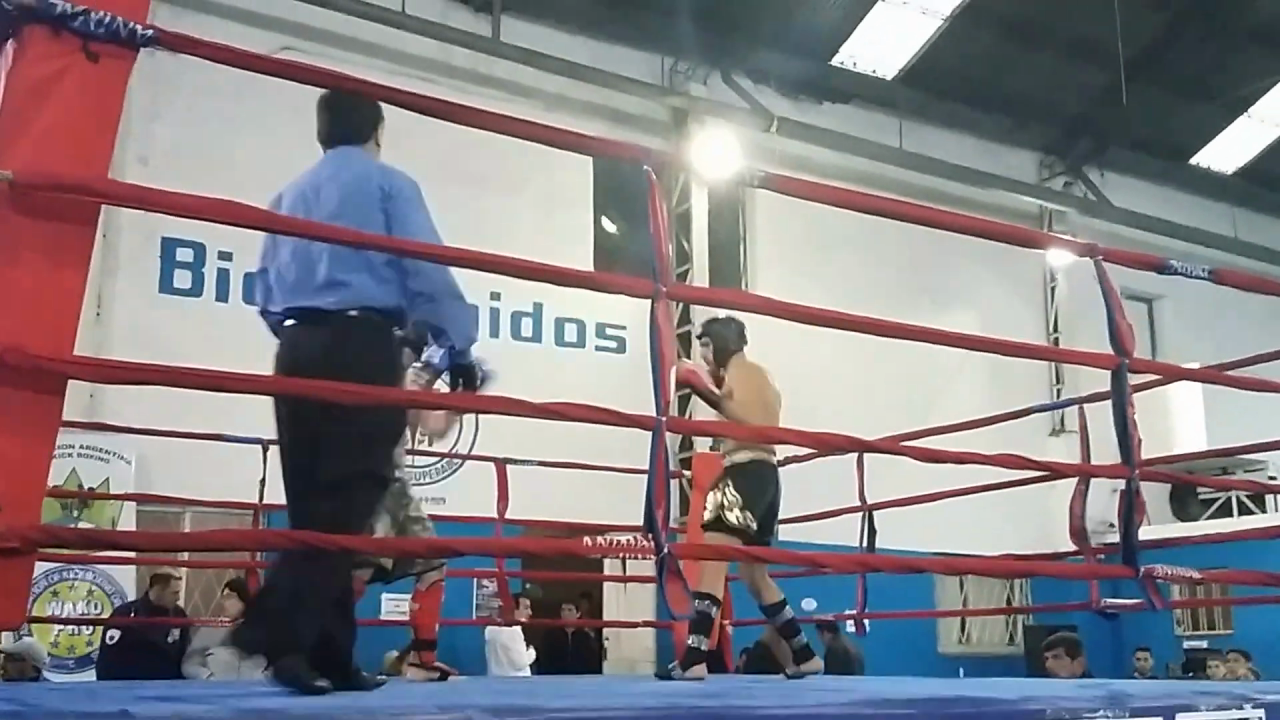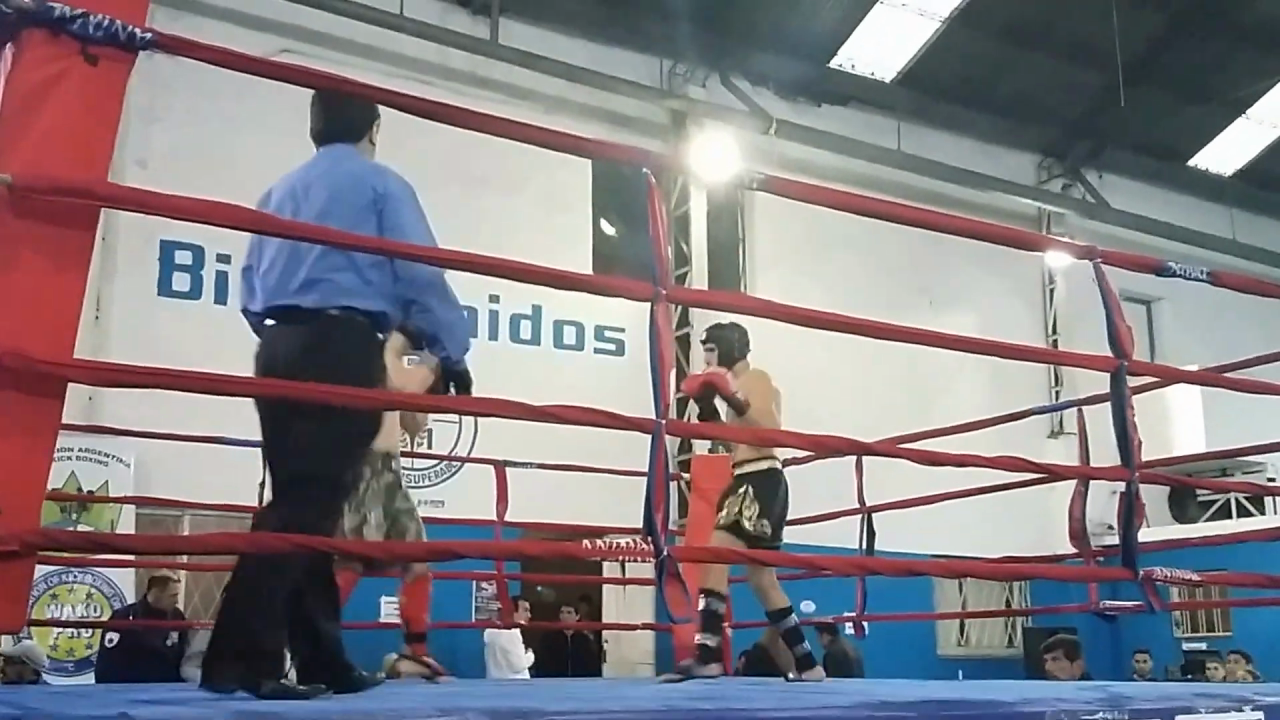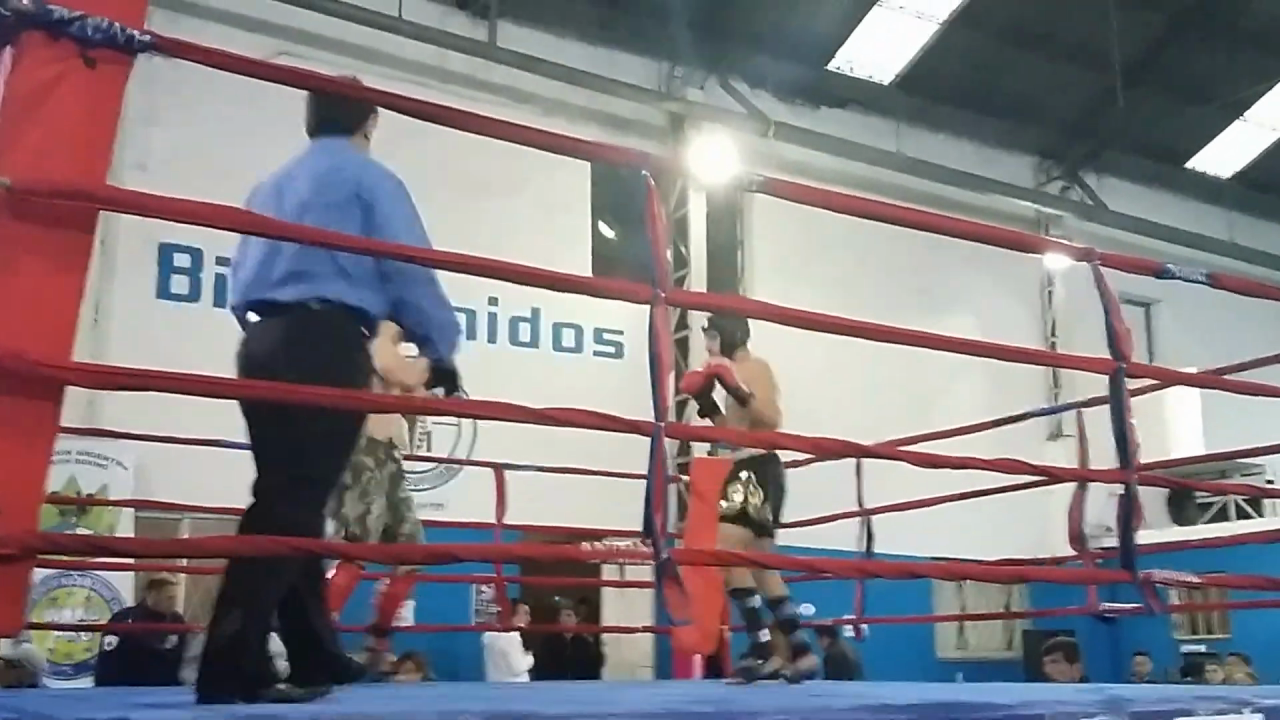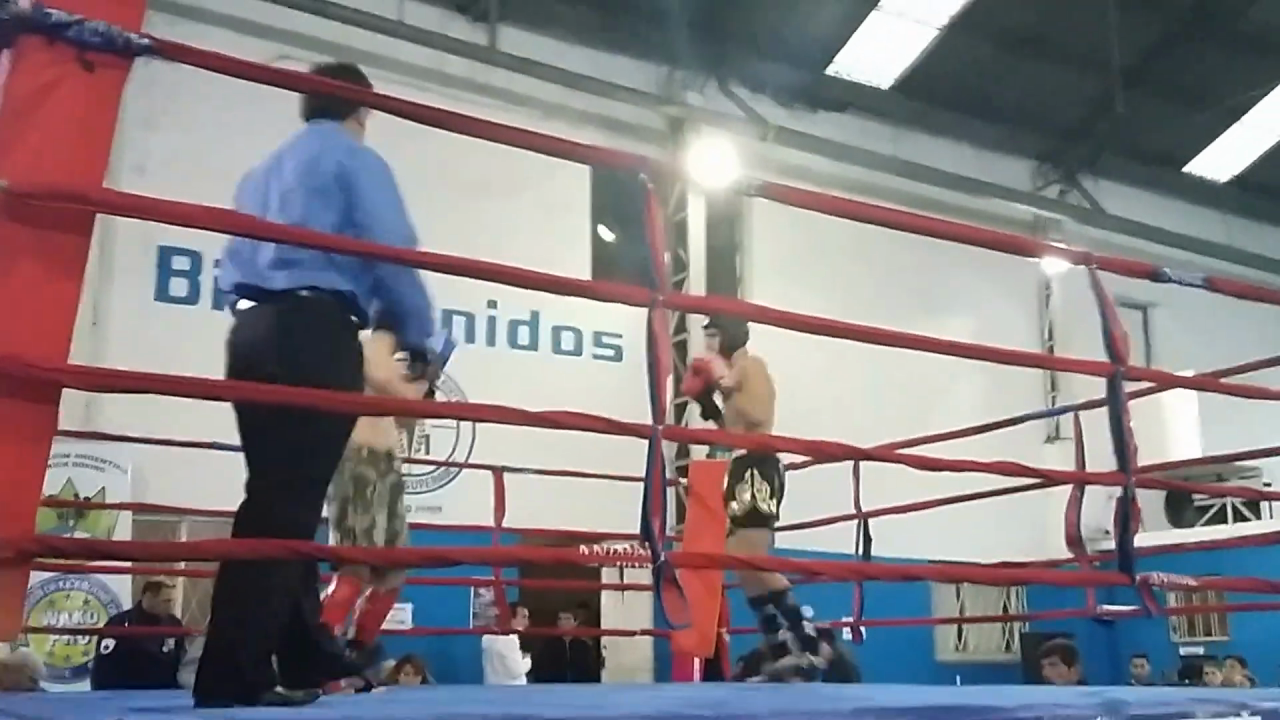
dt=0.1s
person 1, frame 1
left shoulder: (289, 196)
right shoulder: (388, 184)
left elbow: (266, 291)
right elbow: (426, 270)
right wrist: (458, 346)
left hip: (299, 348)
right hip: (362, 346)
left knee: (316, 500)
right knee: (348, 498)
left ankle: (327, 660)
right ankle: (277, 631)
person 1, frame 2
left shoulder: (278, 193)
right shoulder: (380, 184)
left elbow: (249, 289)
right elbow: (419, 273)
right wrist: (451, 350)
left hip: (278, 348)
right hip: (342, 348)
left knee: (297, 500)
right knee: (312, 501)
left ankle: (324, 662)
right ankle: (240, 654)
person 1, frame 3
left shoulder: (270, 186)
right shoulder: (370, 178)
left elbow: (239, 280)
right elbow: (409, 267)
right wrist: (440, 349)
left hip: (263, 341)
right hip: (326, 342)
left knee: (286, 498)
right knee: (295, 502)
left ankle: (316, 656)
right ankle: (235, 667)
person 1, frame 4
left shoulder: (261, 173)
right shoulder: (357, 162)
left elbow: (231, 266)
right elbow: (390, 253)
right wrist: (417, 336)
left hip: (253, 331)
right hip: (316, 333)
left knee: (277, 496)
right knee: (289, 500)
left ankle: (306, 653)
right ankle: (233, 671)
person 2, frame 1
left shoulder: (743, 372)
right shoulder: (758, 378)
left elbow: (752, 424)
left wrist: (714, 394)
right wrist: (712, 396)
left hip: (746, 474)
right hip: (760, 476)
left knee: (710, 563)
right knee: (755, 574)
left ankle: (692, 661)
right ankle: (804, 658)
person 2, frame 2
left shoulder: (753, 379)
right shoulder: (751, 383)
left elbow: (770, 432)
right elbow: (737, 439)
left wrist: (735, 399)
right wrist: (707, 408)
left hip: (757, 482)
right hip: (763, 484)
left knee: (714, 560)
right knee: (763, 579)
left ankle: (706, 657)
right ankle: (807, 666)
person 2, frame 3
left shoulder: (754, 367)
right shoulder: (738, 371)
left elbow: (771, 421)
right elbow: (732, 428)
left wrist: (739, 389)
right wrist: (706, 402)
left hip: (755, 470)
right hip: (750, 473)
left knee: (726, 555)
right knee: (760, 568)
left ankle: (763, 652)
right ankle: (800, 652)
person 2, frame 4
left shoulder: (749, 365)
right shoulder: (736, 371)
left elbow: (757, 417)
left wrist: (724, 385)
right wrist: (708, 404)
left hip: (756, 467)
right hip: (748, 467)
left knee: (752, 561)
right knee: (750, 564)
left ankle: (806, 647)
right ankle: (785, 650)
person 3, frame 1
left shoulder: (410, 377)
left elbow: (434, 431)
right wrist: (426, 373)
left hip: (394, 481)
left knee: (432, 567)
right knee: (361, 568)
left ankle: (424, 658)
person 3, frame 2
left shoulder: (398, 361)
right shoulder: (380, 352)
left elbow: (415, 424)
right elbow: (408, 390)
left wrist: (436, 371)
right wrist: (434, 361)
left hip: (387, 469)
right hip: (363, 464)
left knee: (418, 560)
right knee: (351, 561)
left ankle: (414, 653)
person 3, frame 3
left shoulder: (389, 349)
right shoulder: (379, 343)
right elbow: (410, 381)
left hip: (388, 460)
right hip: (365, 454)
right knee: (353, 556)
left ankle: (375, 646)
person 3, frame 4
left shoulder: (382, 359)
right shoulder: (370, 349)
left elbow: (404, 418)
right elbow: (403, 398)
left wrist: (422, 376)
right wrist: (426, 373)
left hip: (384, 470)
right hip: (361, 466)
left knee: (392, 574)
right knee: (357, 568)
